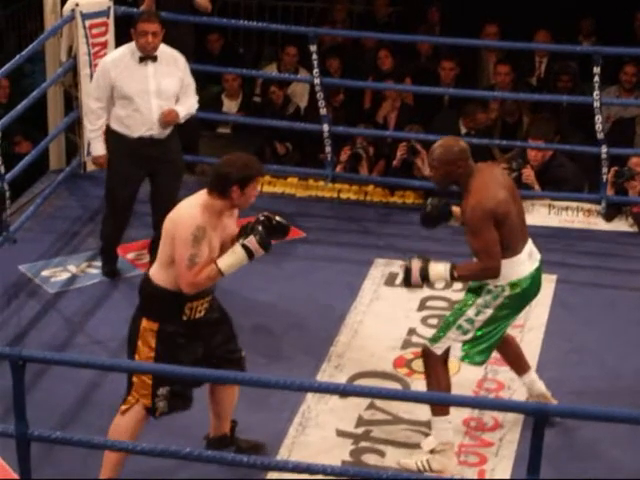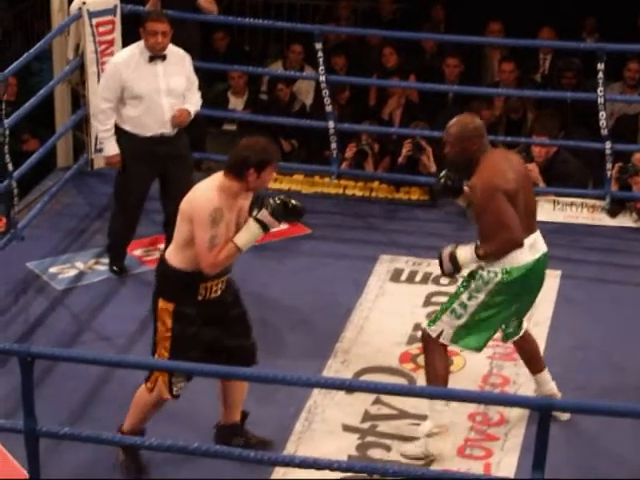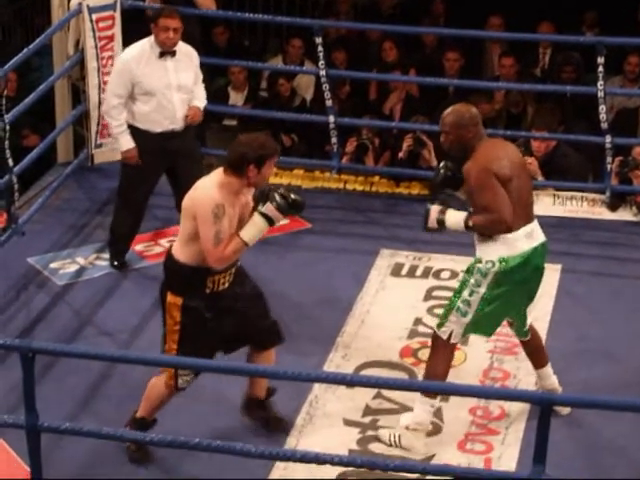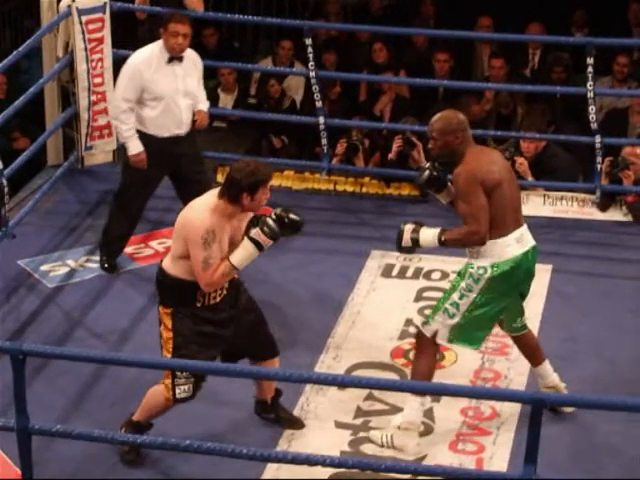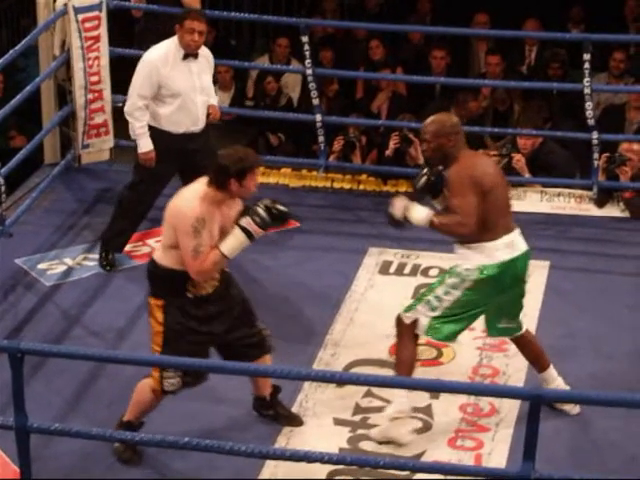
dt=0.5s
person 1, frame 1
left shoulder: (477, 203)
right shoulder: (490, 170)
left elbow: (490, 268)
left wrist: (433, 271)
right wrist: (450, 213)
left hip: (507, 283)
right hip: (528, 267)
left knee: (434, 353)
right knee: (491, 328)
left ankle: (441, 452)
right ankle: (540, 396)
person 1, frame 2
left shoulder: (484, 180)
right shoulder: (508, 158)
left elbow: (511, 238)
left wrist: (465, 254)
right wrist: (461, 192)
left hip: (506, 271)
right hip: (535, 258)
left knee: (434, 337)
right knee: (513, 327)
left ankle: (435, 431)
right ankle: (551, 396)
person 1, frame 3
left shoulder: (476, 165)
right shoulder: (506, 148)
left elbow: (503, 220)
left wrist: (452, 218)
right wrist: (461, 186)
left hip: (502, 260)
right hip: (532, 247)
left knee: (445, 337)
right knee: (519, 320)
left ankle: (415, 426)
right ankle: (552, 392)
person 1, frame 4
left shoulder: (466, 171)
right shoulder: (491, 155)
left elbow: (477, 232)
left wrist: (424, 236)
right wrist: (441, 190)
left hip: (494, 263)
right hip: (522, 250)
left knee: (428, 336)
right knee: (513, 323)
left ankle: (406, 428)
right ankle: (554, 388)
person 1, frame 5
left shoulder: (460, 172)
right shoulder: (482, 161)
left elbow: (465, 228)
left wrist: (415, 211)
right wrist: (437, 196)
left hip: (484, 266)
right hip: (514, 255)
left knee: (408, 324)
right knee: (512, 329)
left ankle: (397, 418)
right ankle: (560, 392)
person 2, frame 1
left shoulder: (227, 207)
right shoulder: (192, 219)
right elbow: (191, 282)
left wrist: (253, 234)
right wrist: (245, 251)
left hip: (202, 304)
right hip: (164, 309)
left knee: (229, 368)
right knee: (143, 400)
left ankle: (221, 438)
person 2, frame 2
left shoulder: (241, 189)
right shoulder: (209, 201)
right elbow: (211, 262)
left wrist: (272, 214)
right wrist: (258, 225)
left hip: (217, 285)
right hip: (182, 290)
left knee: (241, 356)
right knee: (167, 379)
left ankle: (230, 429)
right ankle: (128, 436)
person 2, frame 3
left shoulder: (242, 185)
right shoulder: (211, 198)
right elbow: (219, 258)
left wrist: (271, 208)
right wrist: (264, 219)
left hip: (228, 276)
right hip: (190, 285)
left knee: (265, 336)
right knee: (178, 371)
left ankle: (257, 402)
right ankle: (138, 425)
person 2, frame 4
left shoulder: (237, 204)
right shoulder: (202, 221)
left elbow: (240, 240)
right elbow: (209, 281)
left wrist: (274, 225)
right wrist: (256, 241)
left hip: (225, 288)
right hip: (185, 298)
left knee: (266, 348)
right knee: (181, 387)
left ankle: (268, 405)
right ankle: (133, 427)
person 2, frame 5
left shoulder: (228, 194)
right shoulder: (191, 209)
right elbow: (199, 270)
left wrist: (262, 217)
right wrist: (246, 231)
left hip: (215, 282)
right hip: (176, 292)
left knee: (255, 344)
right knee: (167, 378)
left ankle: (266, 401)
right ankle: (126, 427)
person 3, frame 1
left shoulder: (176, 60)
right shoulder: (112, 63)
left elbow: (190, 97)
right elbow: (96, 107)
left wrist: (179, 112)
right wrist: (97, 146)
left hip: (166, 144)
right hip: (125, 146)
left knee: (166, 205)
right knee: (118, 205)
right ankle: (108, 257)
person 3, frame 2
left shoulder: (182, 58)
right shoulder: (121, 63)
left elbow: (193, 92)
right elbow: (104, 107)
left wrist: (189, 109)
right wrist: (110, 147)
left hip: (175, 142)
right hip: (136, 145)
left knee: (181, 201)
right knee: (128, 203)
right ankle: (116, 255)
person 3, frame 3
left shoulder: (189, 54)
right shoulder: (131, 58)
left elbow: (197, 85)
right elbow: (113, 102)
left wrist: (198, 105)
right wrist: (125, 142)
left hip: (183, 137)
right hip: (145, 141)
right knee: (132, 198)
right ankle: (117, 250)
person 3, frame 4
left shoulder: (194, 59)
right shoulder: (140, 62)
right elbow: (121, 107)
left wrist: (202, 107)
right wrist: (133, 145)
left hip: (185, 140)
right hip: (149, 144)
left knee: (200, 193)
right knee: (130, 200)
right ankle: (109, 251)
person 3, frame 5
left shoulder: (206, 56)
right shoulder: (156, 59)
right elbow: (135, 104)
left wrist: (212, 103)
right wrist: (144, 144)
left hip: (197, 137)
right hip: (163, 140)
right knee: (140, 195)
right ankle: (110, 245)
